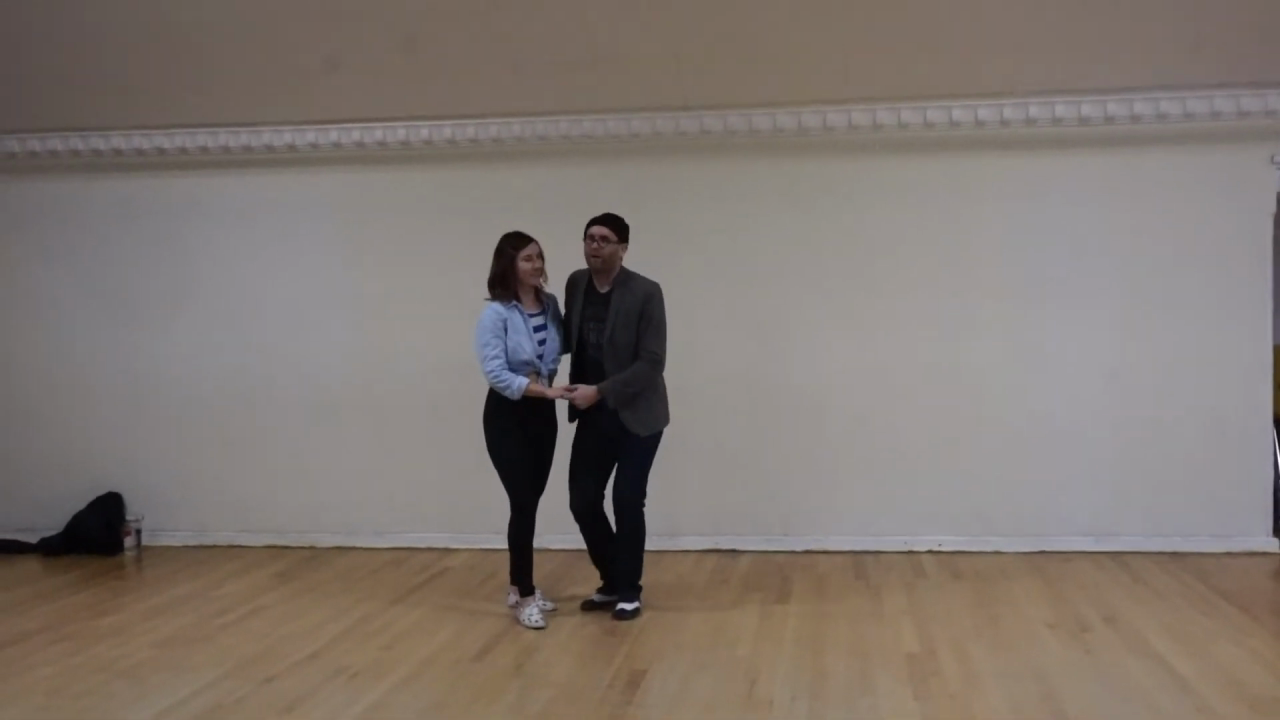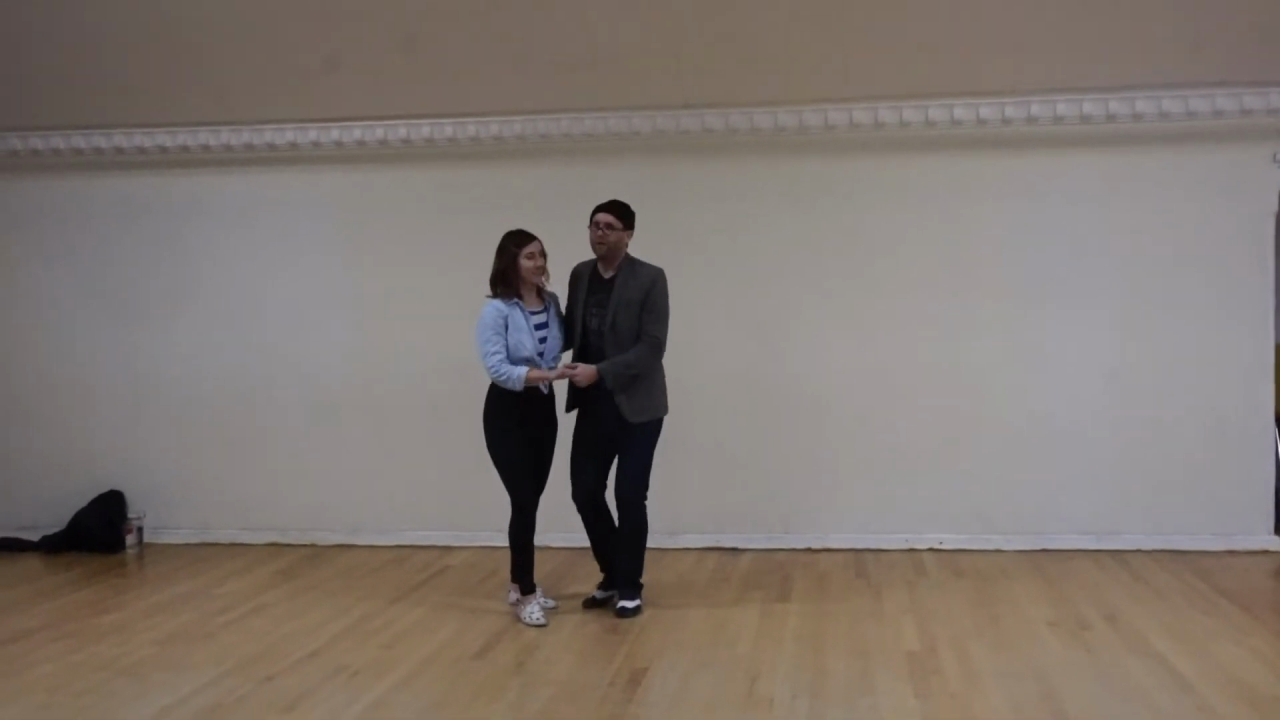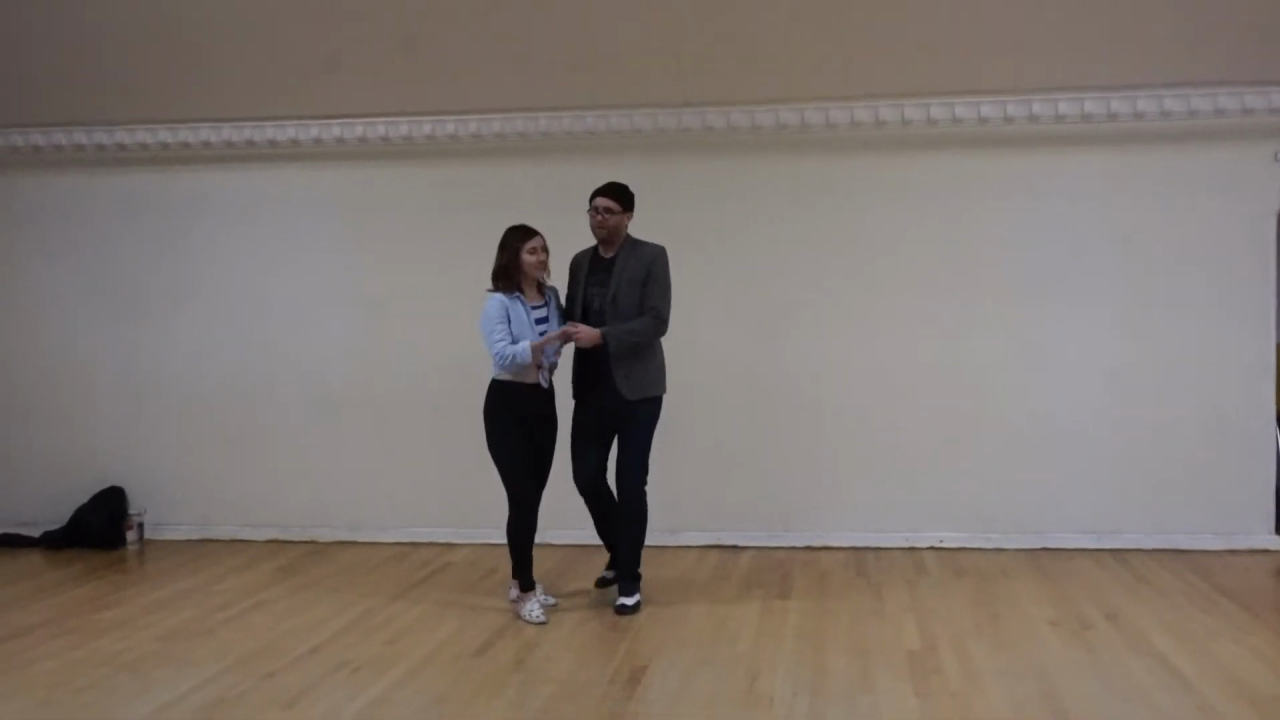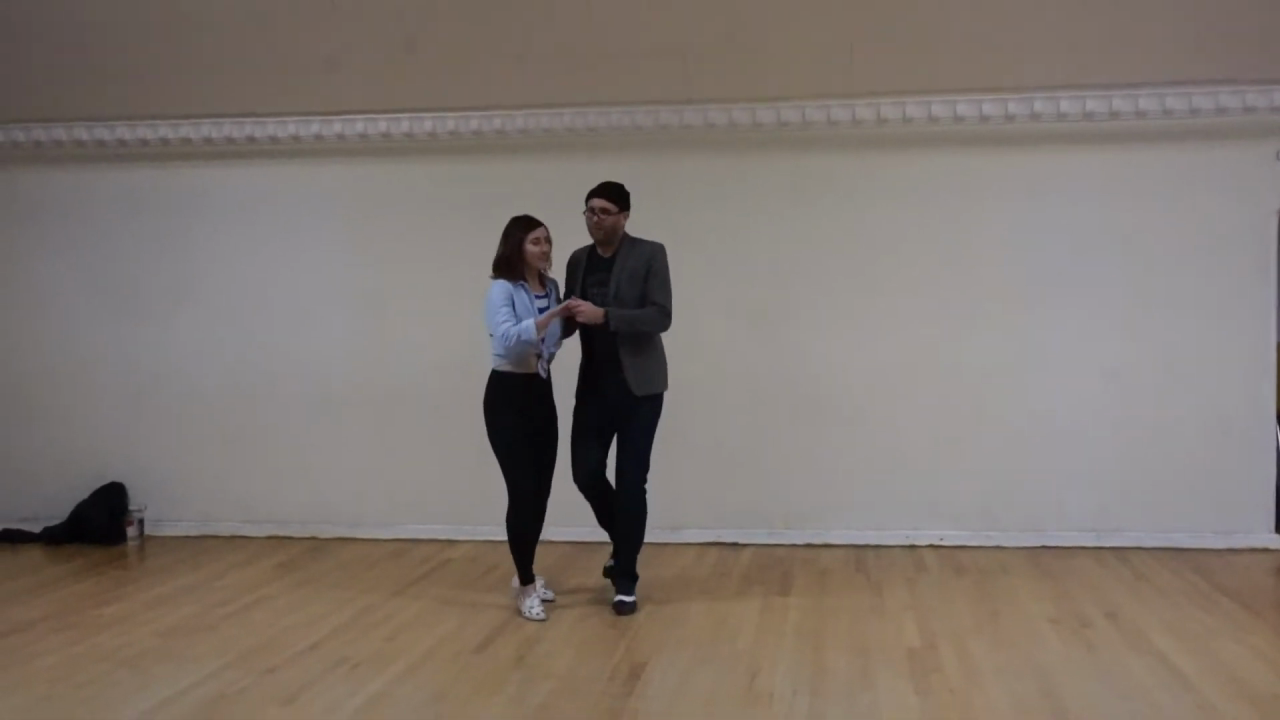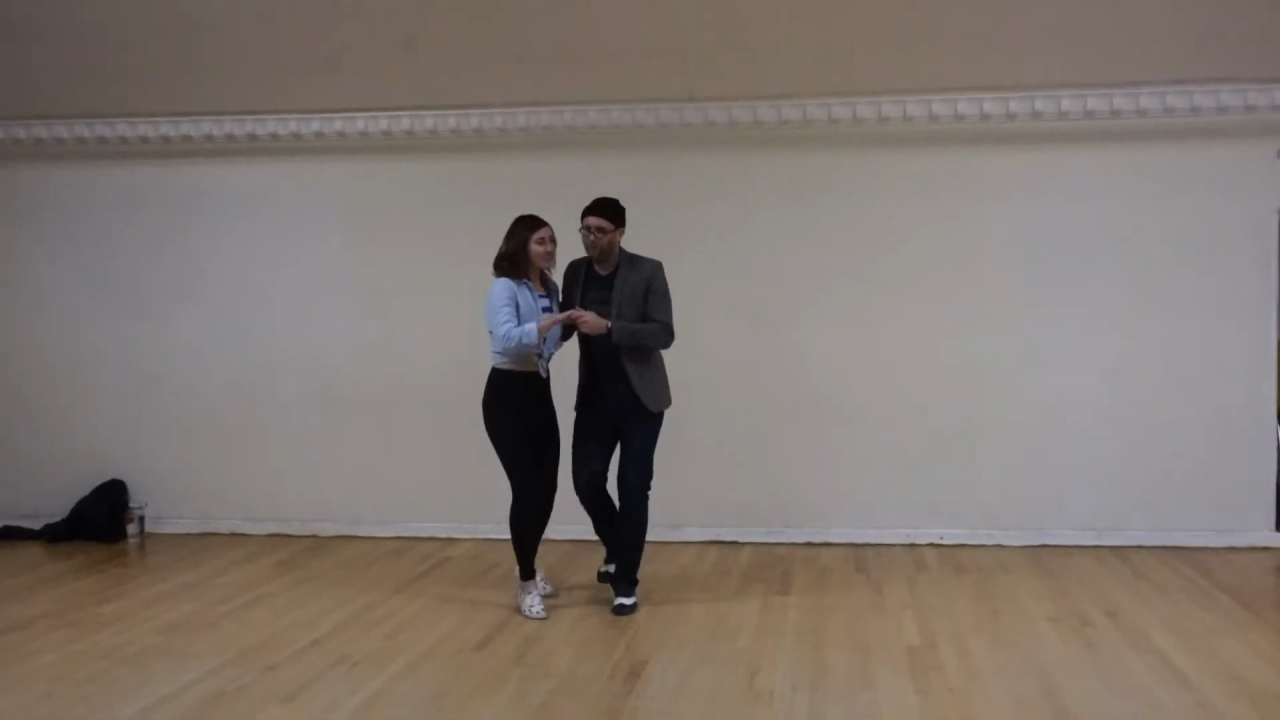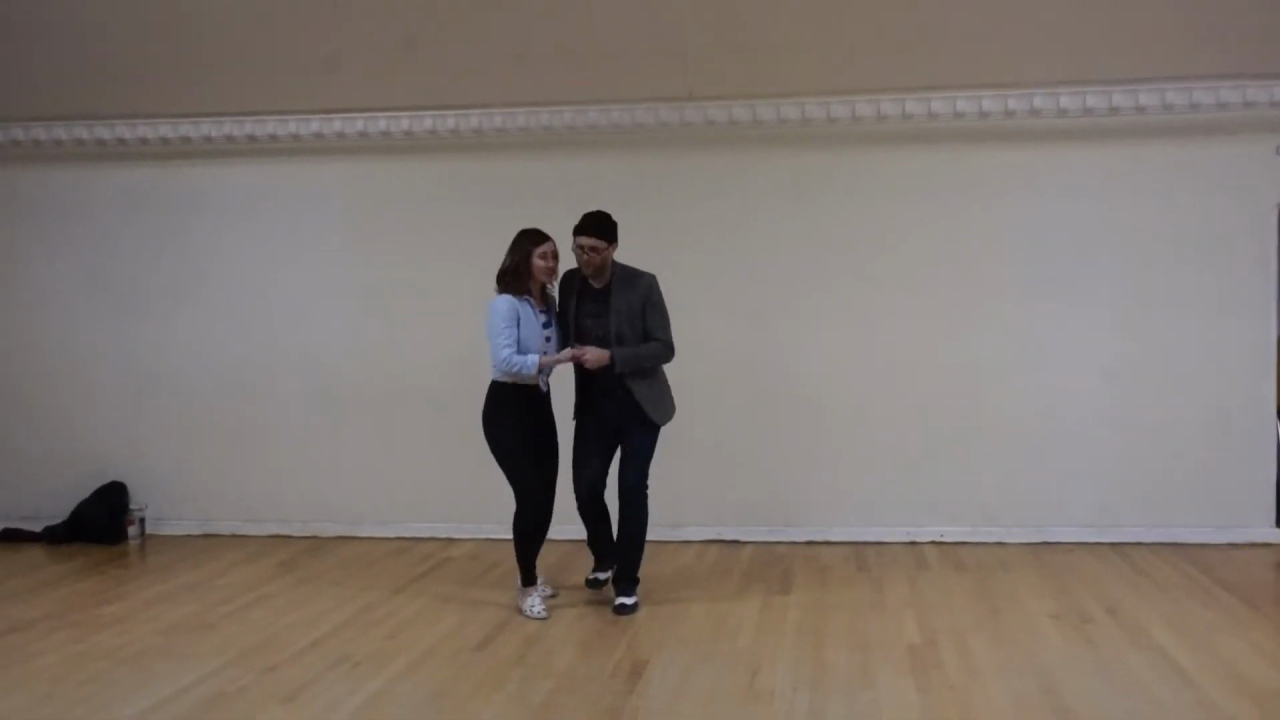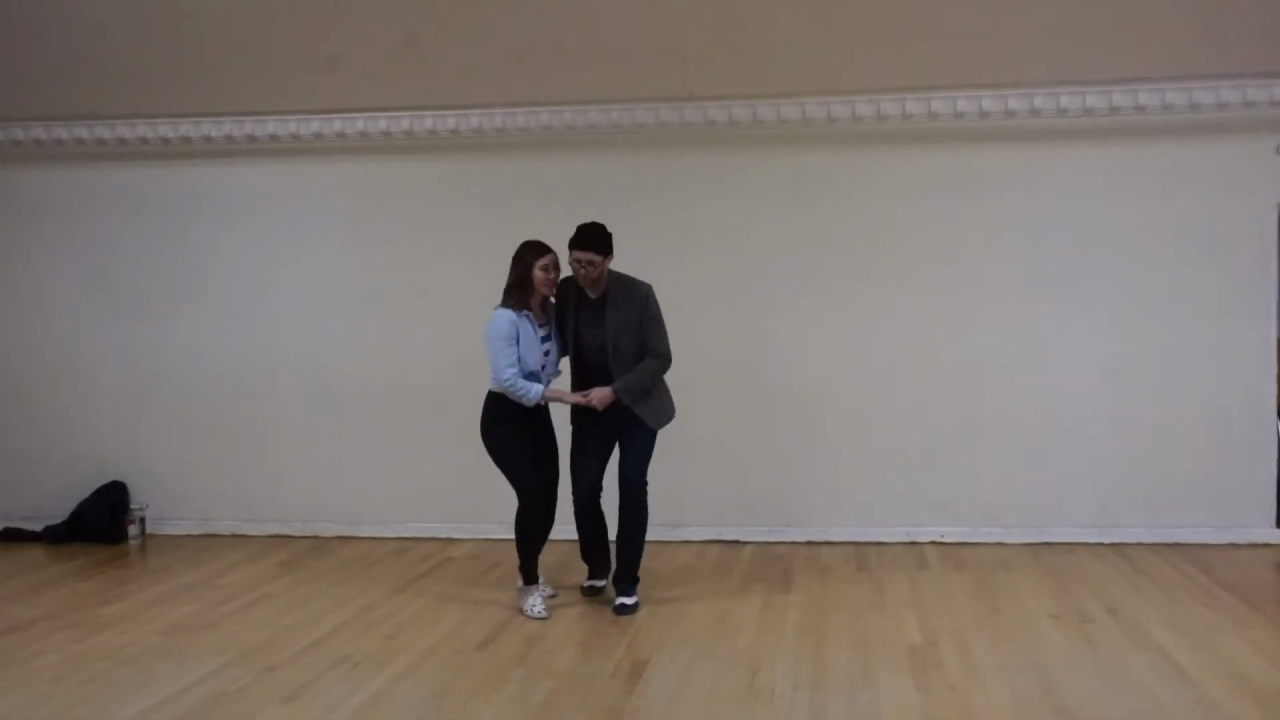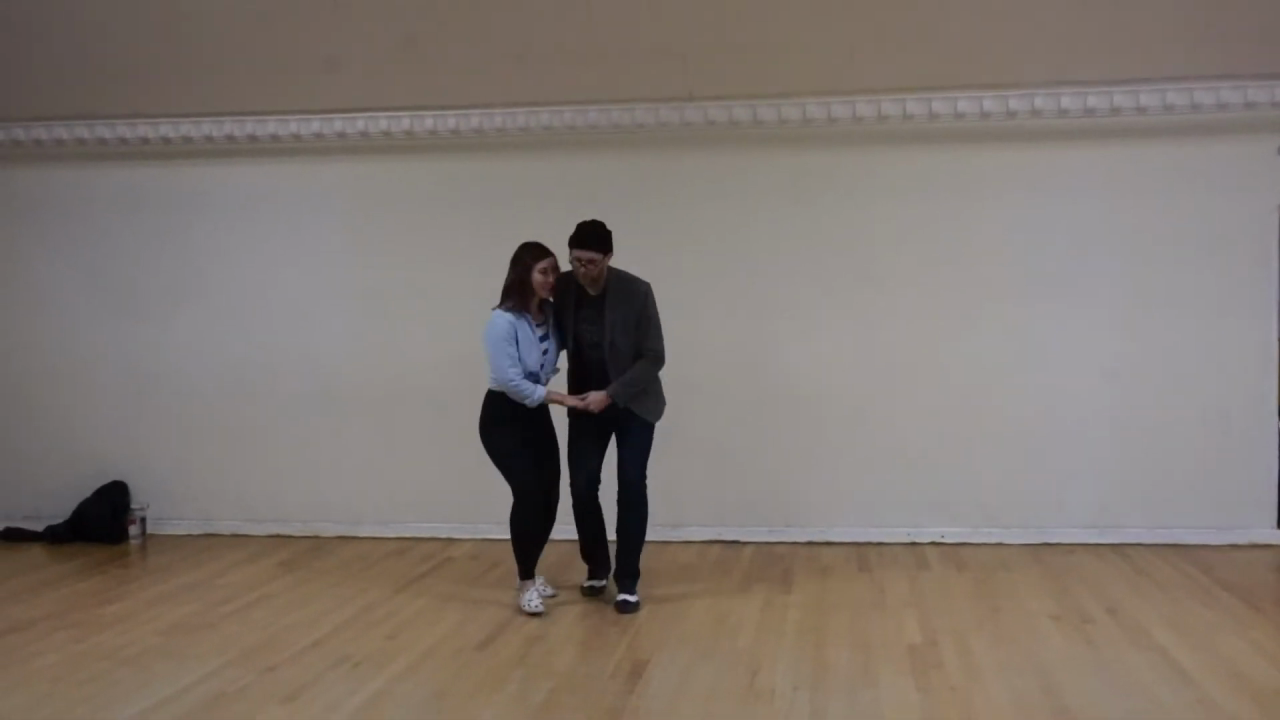
dt=0.1s
person 1, frame 1
left shoulder: (645, 293)
right shoulder: (575, 284)
left elbow: (652, 363)
left wrist: (600, 391)
left hip: (637, 417)
right hip: (593, 416)
left knee: (627, 503)
right knee: (583, 502)
left ankle: (628, 590)
right ankle: (611, 582)
person 1, frame 2
left shoulder: (650, 278)
right shoulder: (580, 274)
left elbow: (653, 347)
left wrist: (599, 371)
left hip: (638, 407)
right hip: (592, 406)
left knee: (630, 498)
right knee: (585, 494)
left ankle: (628, 587)
right ankle: (610, 578)
person 1, frame 3
left shoulder: (651, 257)
right shoulder: (581, 262)
left elbow: (657, 322)
left wrist: (602, 336)
left hip: (636, 389)
right hip: (592, 388)
left knee: (629, 483)
right knee: (586, 476)
left ankle: (629, 580)
right ankle: (617, 557)
person 1, frame 4
left shoulder: (650, 255)
right shoulder: (579, 260)
left elbow: (661, 316)
right elbow: (569, 320)
left wrist: (604, 316)
left hip: (638, 387)
right hip: (594, 386)
left knee: (630, 479)
right knee: (586, 472)
left ankle: (626, 579)
right ankle: (622, 541)
person 1, frame 5
left shoulder: (648, 272)
right shoulder: (575, 272)
left elbow: (664, 334)
right elbow: (565, 326)
left wrist: (608, 327)
left hip: (639, 398)
right hip: (594, 397)
left knee: (633, 489)
right knee: (586, 482)
left ankle: (626, 582)
right ankle: (615, 548)
person 1, frame 6
left shoulder: (642, 285)
right shoulder: (569, 284)
left elbow: (663, 349)
right elbow: (564, 335)
left wrist: (610, 358)
left hip: (640, 405)
right hip: (596, 405)
left knee: (632, 488)
right knee: (586, 487)
left ankle: (626, 584)
right ankle: (604, 557)
person 1, frame 7
left shoulder: (638, 294)
right shoulder: (565, 291)
left elbow: (660, 359)
left wrist: (614, 391)
left hip: (638, 408)
right hip: (590, 409)
left knee: (632, 487)
right knee: (583, 488)
left ankle: (626, 583)
right ankle: (597, 567)
person 1, frame 8
left shoulder: (637, 292)
right shoulder: (564, 288)
left elbow: (654, 358)
left wrist: (611, 395)
left hip: (633, 403)
right hip: (587, 402)
left knee: (631, 483)
right knee: (582, 486)
left ankle: (627, 581)
right ankle: (597, 566)
person 2, frame 1
left shoulder: (550, 304)
right shoulder: (495, 314)
right elbow: (495, 374)
right wrist: (545, 390)
left hip: (542, 413)
right hip: (507, 415)
left knee: (531, 502)
right knee: (523, 502)
left ankle: (519, 587)
right ankle: (525, 596)
person 2, frame 2
left shoulder: (552, 302)
right shoulder: (496, 311)
right elbow: (497, 369)
right wrist: (545, 373)
left hip: (543, 406)
right hip: (507, 410)
left knee: (532, 500)
right knee: (523, 500)
left ankle: (520, 585)
right ankle: (526, 595)
person 2, frame 3
left shoulder: (552, 297)
right shoulder: (498, 304)
right elbow: (503, 355)
right wrist: (549, 338)
left hip: (542, 402)
right hip: (507, 405)
left knee: (533, 498)
right knee: (521, 497)
left ankle: (520, 582)
right ankle: (526, 592)
person 2, frame 4
left shoulder: (551, 287)
right shoulder: (501, 291)
right elbow: (508, 337)
right wrist: (555, 313)
left hip: (541, 393)
right hip: (507, 396)
left knee: (541, 489)
right knee: (522, 490)
left ankle: (525, 575)
right ankle: (526, 587)
person 2, frame 5
left shoulder: (551, 288)
right shoulder: (504, 289)
right elbow: (508, 340)
right wrist: (556, 319)
left hip: (540, 392)
right hip: (507, 394)
left knee: (546, 487)
right knee: (525, 487)
left ankle: (530, 569)
right ankle: (526, 583)
person 2, frame 6
left shoulder: (550, 303)
right shoulder: (505, 306)
right elbow: (508, 363)
right wrist: (557, 358)
left hip: (539, 407)
right hip: (505, 410)
left knee: (545, 496)
right knee: (530, 493)
left ankle: (529, 574)
right ankle: (529, 587)
person 2, frame 7
left shoulder: (551, 314)
right shoulder: (505, 320)
right elbow: (509, 381)
right wrist: (561, 396)
left hip: (537, 416)
right hip: (504, 418)
left knee: (547, 499)
right knee: (532, 494)
left ankle: (530, 574)
right ankle: (530, 587)
person 2, frame 8
left shoulder: (549, 314)
right shoulder: (503, 322)
right elbow: (511, 382)
right wrist: (561, 399)
left hip: (537, 415)
right hip: (503, 417)
left knee: (549, 495)
right knee: (527, 491)
left ankle: (530, 574)
right ankle: (526, 583)
